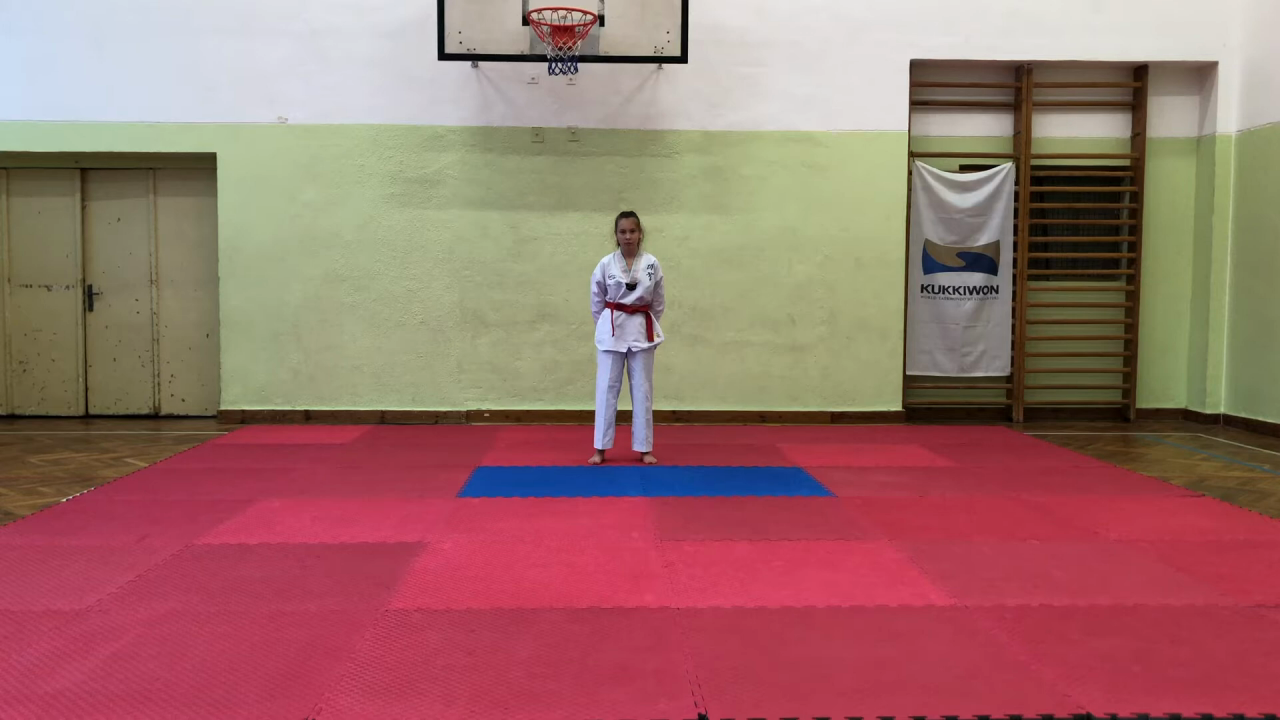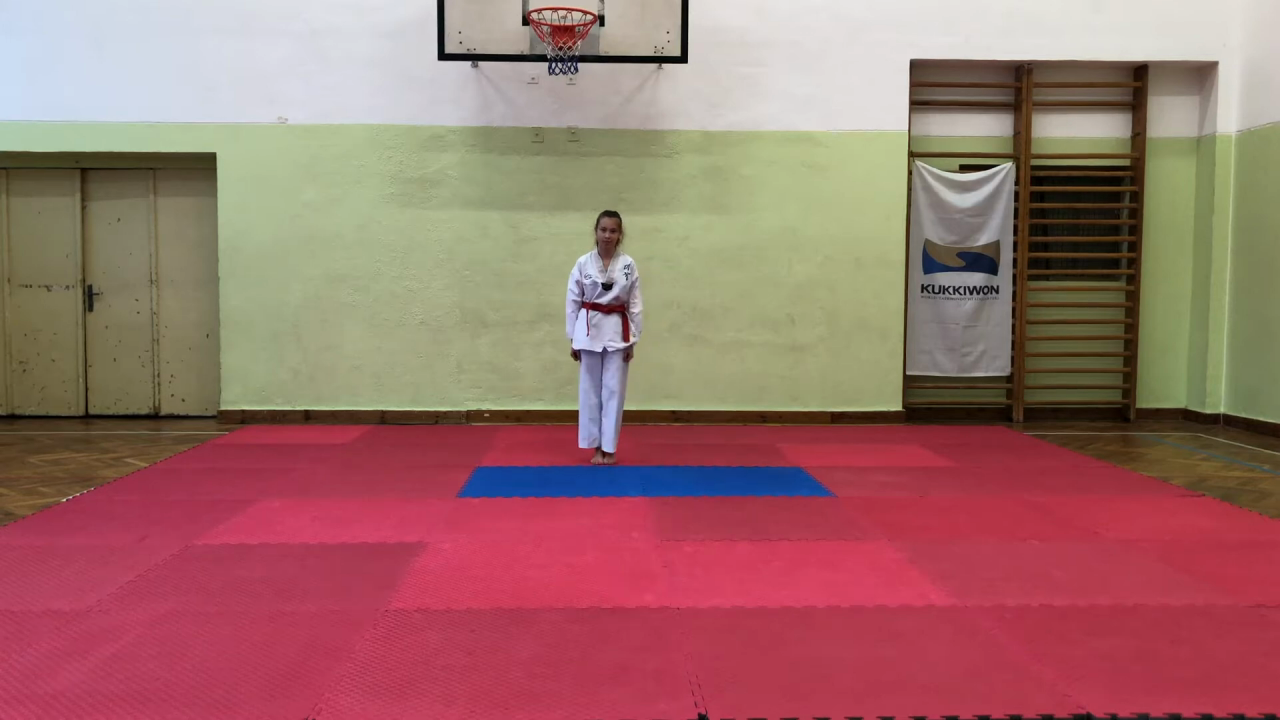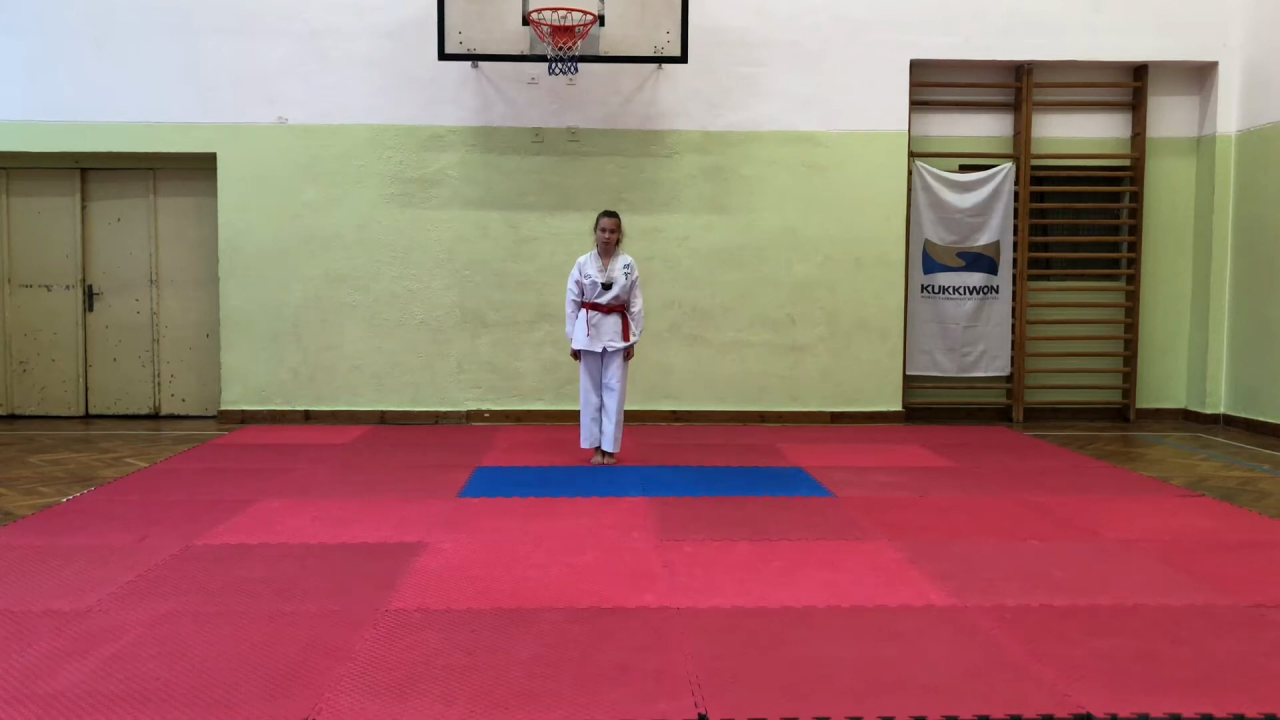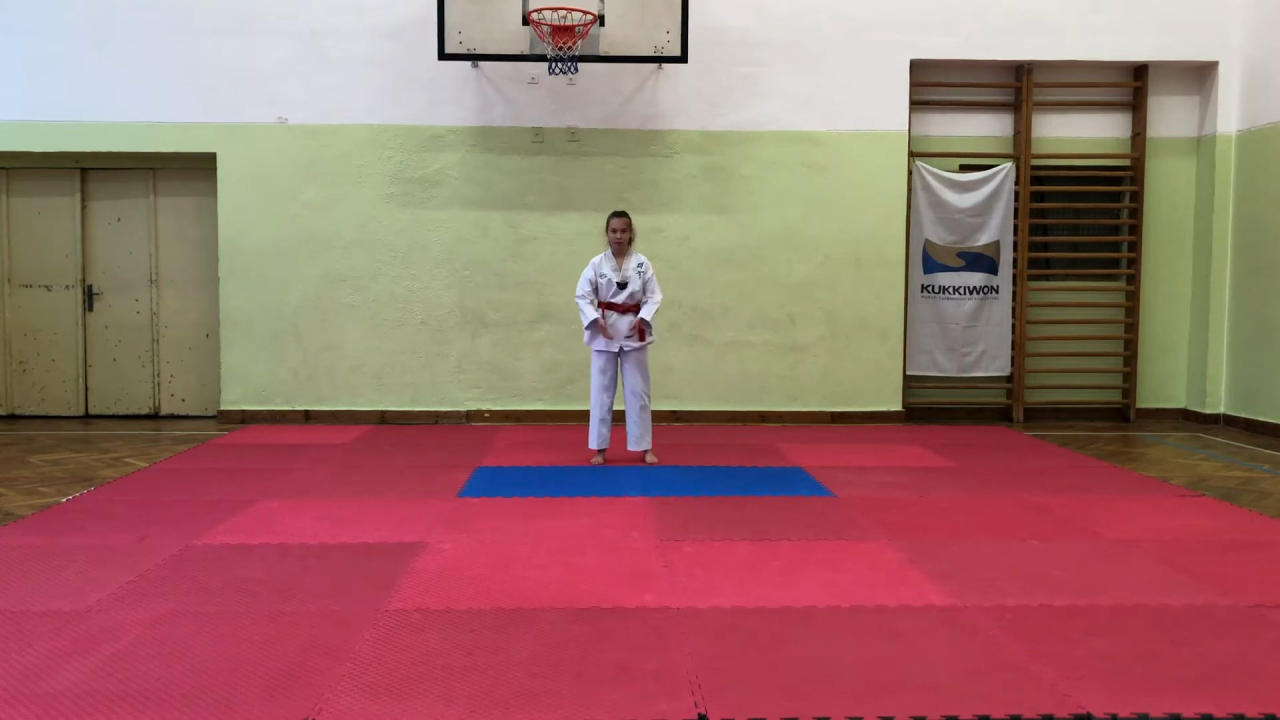
dt=1s
person 1, frame 1
left shoulder: (652, 264)
right shoulder: (606, 264)
left elbow: (658, 303)
right elbow: (597, 302)
left wrist: (648, 329)
right wrist: (607, 328)
left hip: (641, 330)
right hip: (612, 329)
left knee: (642, 389)
right knee: (607, 388)
left ankle: (644, 448)
right ankle: (600, 449)
person 1, frame 2
left shoulder: (628, 265)
right shoulder: (583, 263)
left elbow: (635, 305)
right elbow: (573, 303)
left wrist: (632, 341)
right wrist: (573, 339)
left hip: (617, 331)
right hip: (589, 330)
left knee: (614, 390)
right knee: (591, 390)
left ankle: (609, 448)
right ankle: (597, 447)
person 1, frame 3
left shoulder: (628, 264)
right shoulder: (583, 263)
left elbow: (635, 304)
right elbow: (572, 302)
left wrist: (632, 340)
right wrist: (573, 339)
left hip: (617, 331)
right hip: (589, 330)
left knee: (614, 390)
right knee: (591, 390)
left ankle: (610, 448)
right ankle: (596, 446)
person 1, frame 4
left shoulder: (642, 263)
right shoulder: (597, 264)
left elbow: (654, 297)
right elbow: (582, 297)
left wrist: (642, 320)
right wrist: (596, 321)
left hip: (634, 332)
right hip: (603, 333)
left knee: (638, 390)
right knee: (602, 390)
left ankle: (644, 447)
right ankle: (600, 447)
